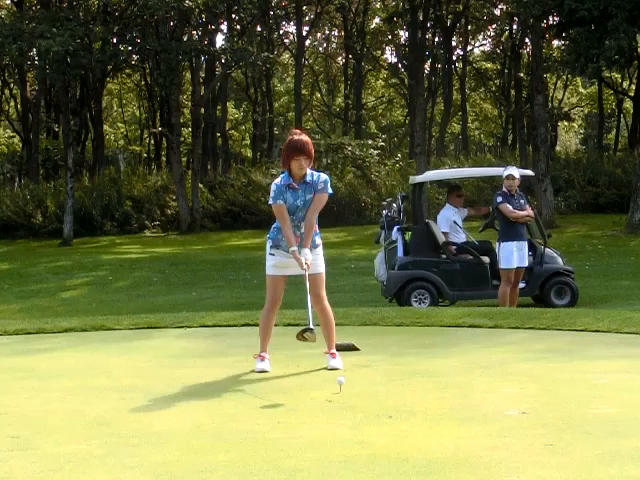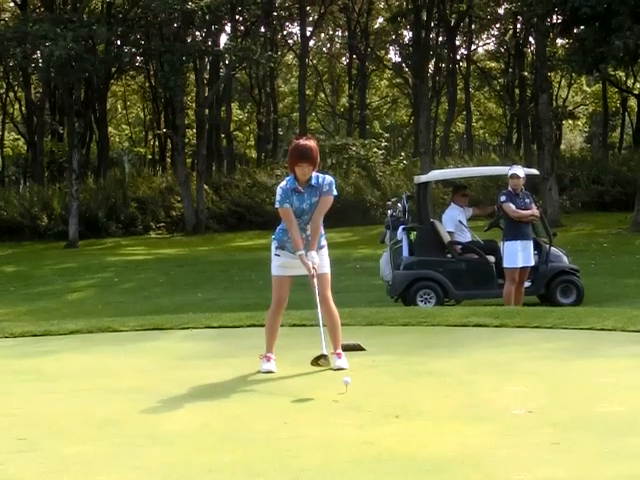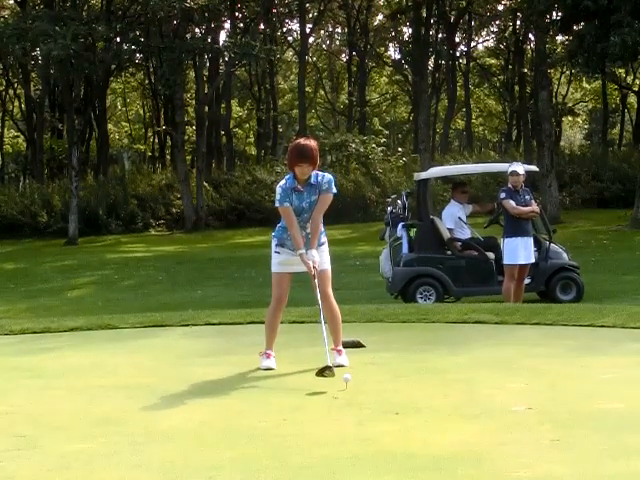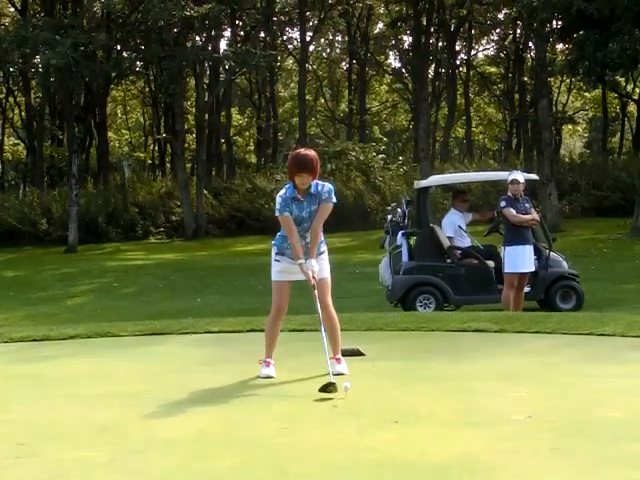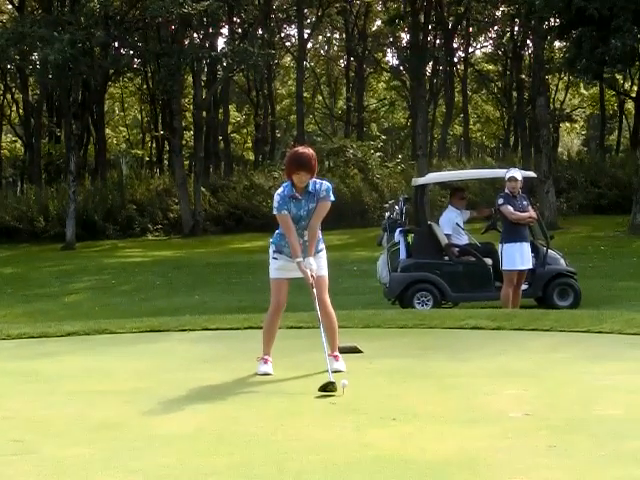
dt=1s
person 1, frame 1
left shoulder: (321, 180)
right shoulder: (278, 186)
left elbow: (311, 217)
right elbow: (285, 223)
left wrist: (306, 250)
right wrist: (295, 253)
left hip: (311, 246)
right hip: (280, 248)
left knee: (320, 300)
right knee: (273, 301)
left ankle: (332, 351)
right ankle: (262, 355)
person 1, frame 2
left shoulder: (326, 183)
right shoulder: (284, 189)
left elbow: (317, 219)
right elbow: (292, 227)
left wrist: (312, 252)
right wrist: (302, 256)
left hip: (317, 247)
right hip: (286, 249)
left knee: (325, 299)
right knee: (278, 302)
left ankle: (338, 352)
right ankle: (268, 355)
person 1, frame 3
left shoulder: (325, 181)
right shoulder: (283, 188)
left elbow: (316, 218)
right elbow: (292, 225)
left wrist: (313, 251)
right wrist: (303, 255)
left hip: (317, 244)
right hip: (286, 246)
left knee: (326, 296)
right knee: (279, 299)
left ankle: (338, 349)
right ankle: (268, 352)
person 1, frame 4
left shoulder: (325, 190)
right shoulder: (283, 197)
left elbow: (316, 227)
right elbow: (292, 234)
left wrist: (312, 260)
right wrist: (302, 265)
left hip: (317, 252)
right hip: (286, 254)
left knee: (326, 304)
right knee: (279, 307)
left ankle: (337, 357)
right ankle: (268, 360)
person 1, frame 5
left shoulder: (323, 189)
right shoulder: (281, 195)
left elbow: (314, 225)
right elbow: (290, 233)
left wrist: (310, 258)
right wrist: (300, 263)
left hip: (315, 250)
right hip: (284, 253)
left knee: (323, 302)
right knee: (277, 305)
left ankle: (335, 354)
right ankle: (265, 357)
person 2, frame 1
left shoulder: (521, 196)
right shoulder: (500, 196)
left elbow: (531, 216)
right elbow: (511, 213)
left wrist: (518, 216)
right wrist: (525, 213)
left hip: (522, 241)
right hip: (507, 242)
left knee: (516, 282)
right knee: (507, 281)
person 2, frame 2
left shoulder: (527, 195)
right shoulder: (504, 195)
left elbow: (536, 215)
right elbow: (513, 213)
left wrist: (521, 216)
right wrist: (530, 212)
left hip: (527, 241)
right hip: (511, 241)
left knee: (521, 281)
right knee: (511, 281)
person 2, frame 3
left shoulder: (527, 192)
right shoulder: (504, 192)
left elbow: (536, 212)
right elbow: (513, 209)
left wrist: (521, 212)
right wrist: (530, 209)
left hip: (527, 237)
right hip: (512, 238)
left knee: (521, 278)
right knee: (510, 277)
person 2, frame 4
left shoulder: (526, 200)
right shoulder: (504, 201)
left elbow: (536, 220)
right elbow: (514, 218)
left wrist: (522, 220)
right wrist: (530, 217)
left hip: (527, 246)
right hip: (512, 246)
left knee: (521, 286)
right knee: (510, 286)
person 2, frame 5
left shoulder: (524, 198)
right shoulder: (502, 198)
left elbow: (534, 218)
right elbow: (512, 215)
left wrist: (519, 217)
right wrist: (528, 215)
left hip: (525, 243)
right hip: (509, 244)
left knee: (519, 284)
right knee: (509, 283)
